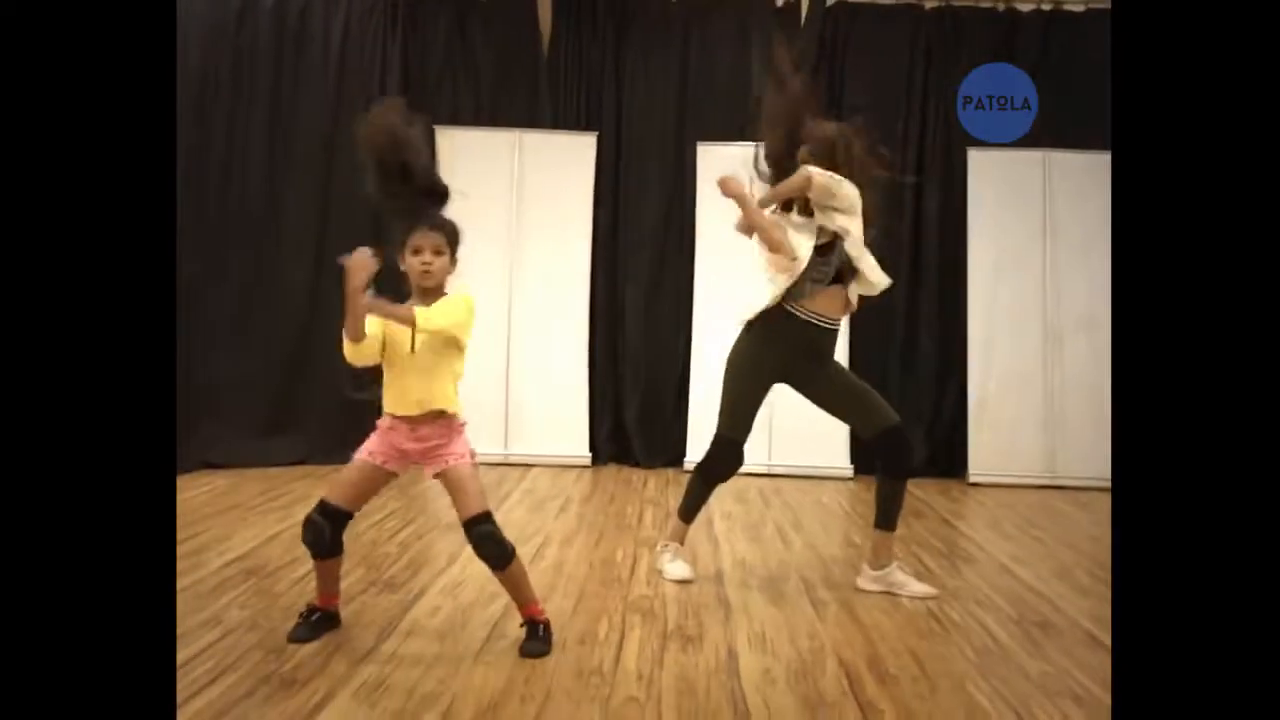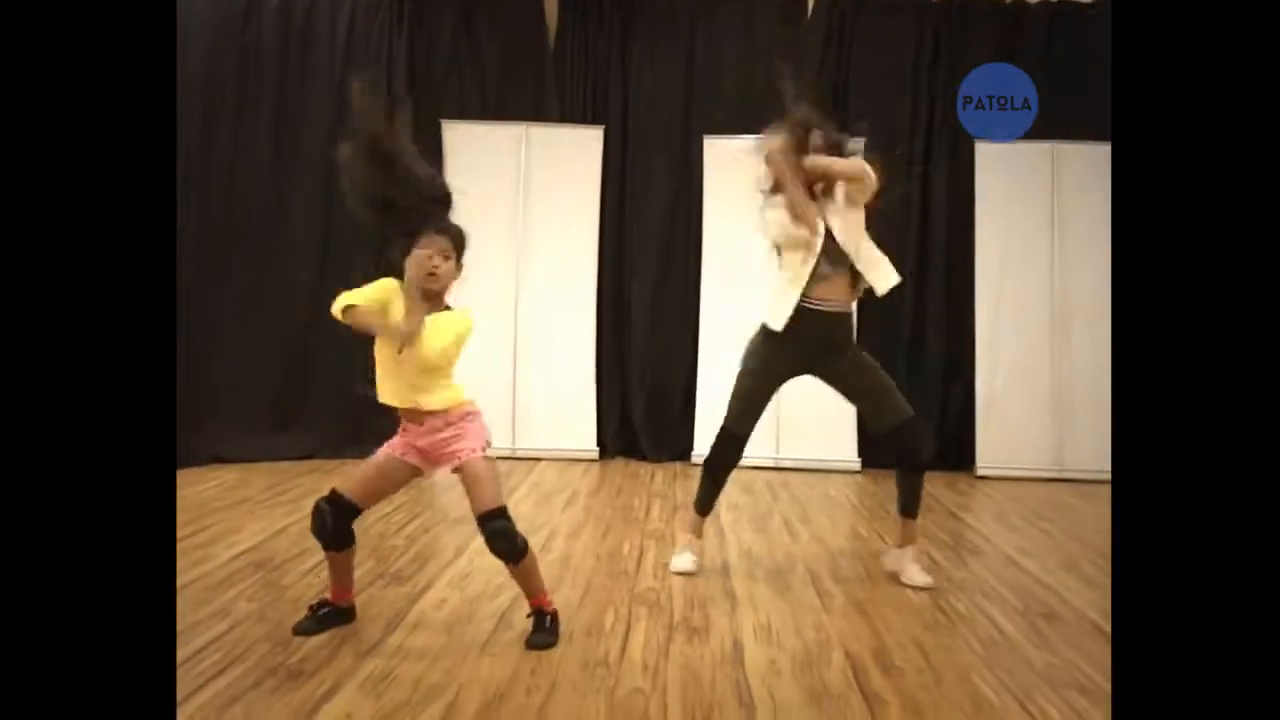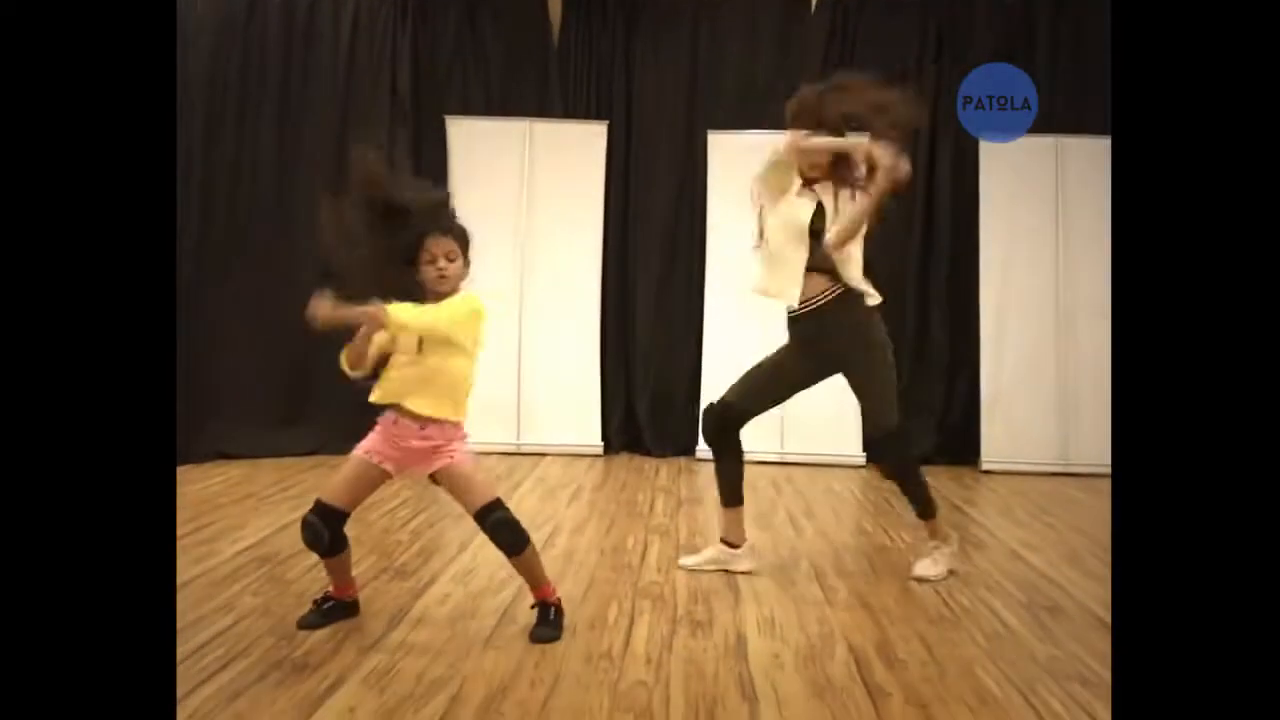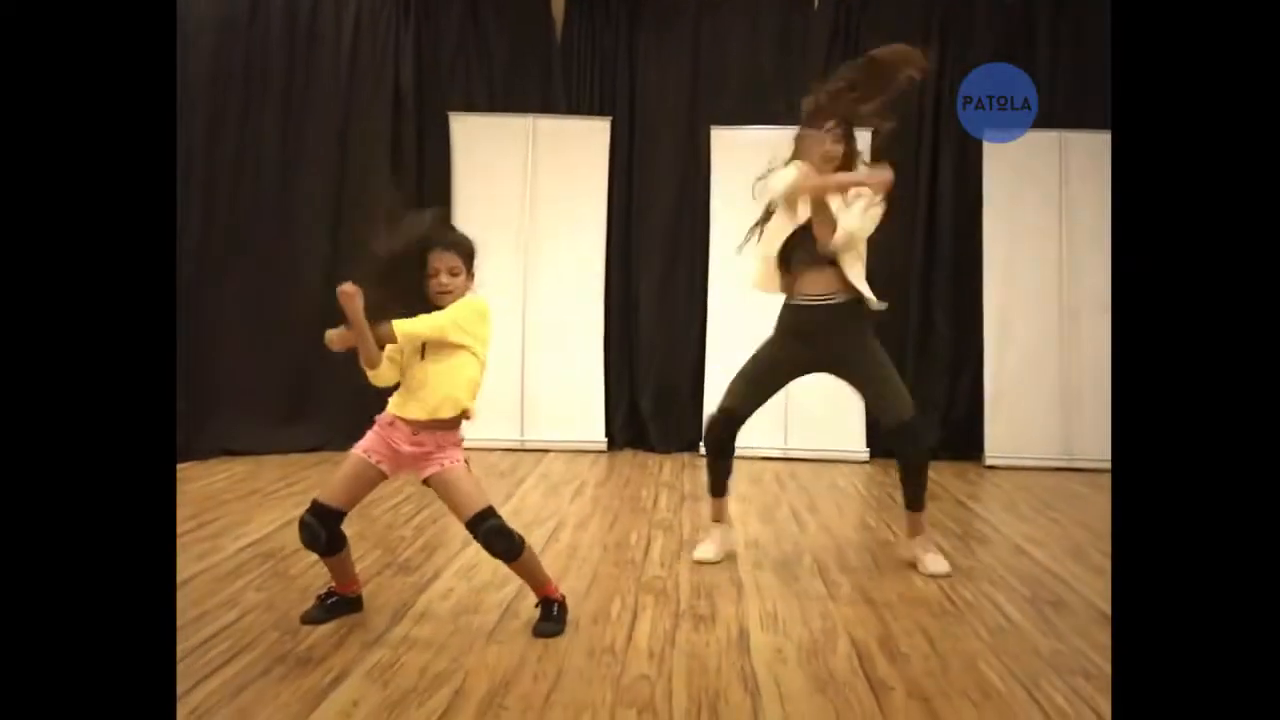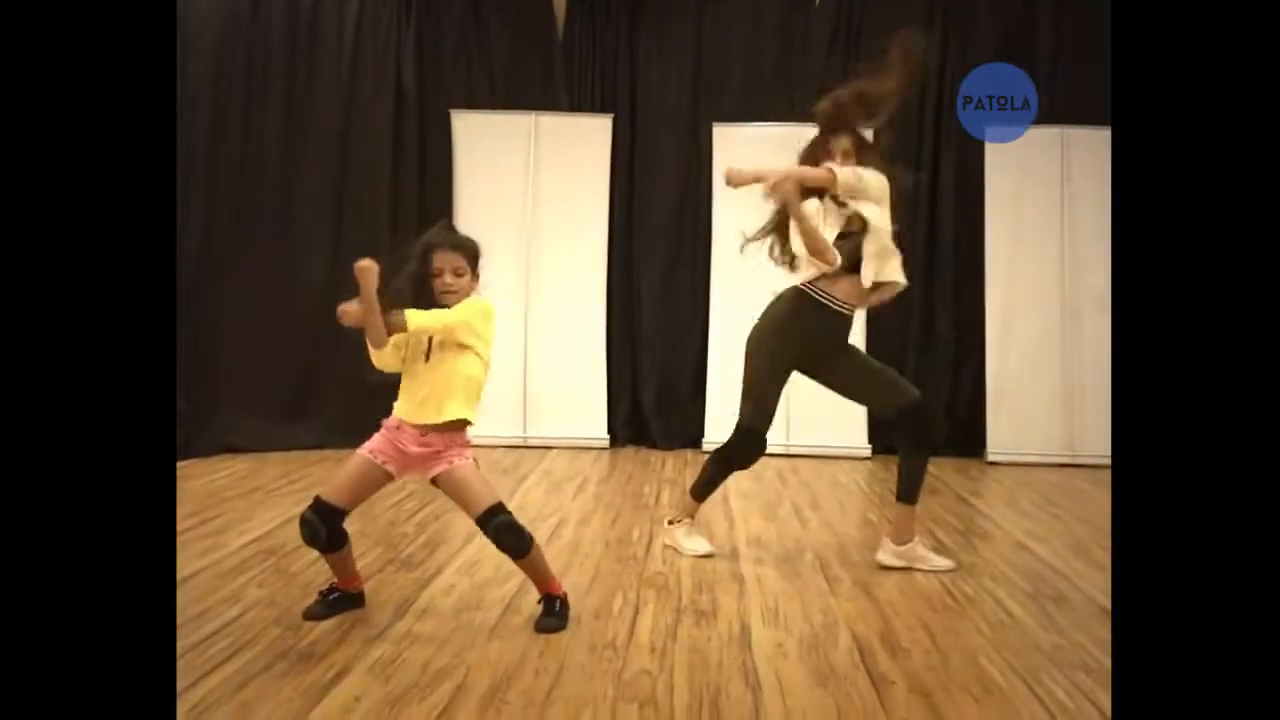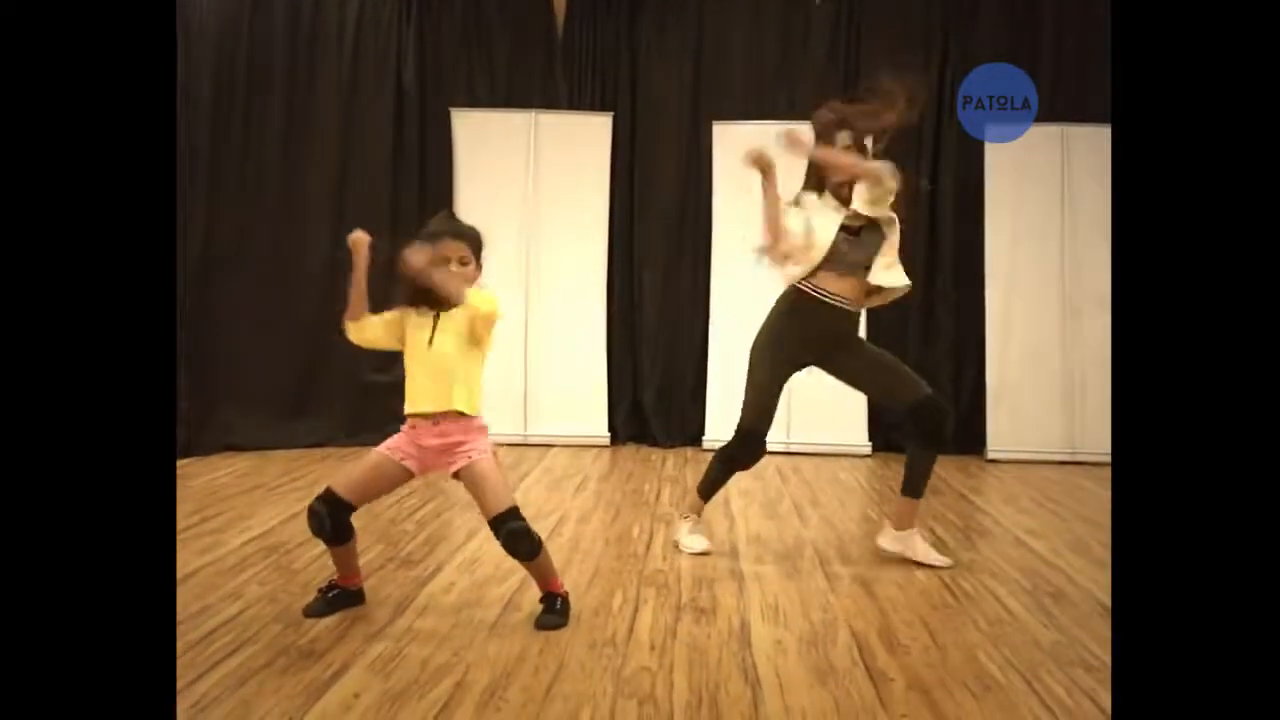
dt=0.1s
person 1, frame 1
left shoulder: (845, 196)
right shoulder: (782, 219)
left elbow: (812, 179)
right elbow: (783, 252)
left wrist: (751, 202)
right wrist: (746, 204)
left hip: (817, 356)
right hip: (768, 342)
left knee: (896, 442)
right knee: (726, 451)
left ankle: (879, 565)
right ankle: (672, 543)
person 1, frame 2
left shoulder: (847, 197)
right shoulder: (777, 207)
left elbow: (864, 177)
right elbow: (804, 219)
left wrist: (816, 165)
right wrist: (784, 165)
left hip: (836, 343)
right hip: (784, 336)
left knee: (912, 437)
right knee: (732, 435)
left ankle: (905, 547)
right ankle: (692, 539)
person 1, frame 3
left shoulder: (849, 193)
right shoulder: (775, 186)
left elbow: (855, 218)
right elbow: (792, 147)
right wrist: (868, 149)
left hip: (853, 329)
right hip: (806, 339)
left knee: (890, 449)
right knee: (720, 418)
left ankle: (936, 538)
right ankle: (731, 543)
person 1, frame 4
left shoulder: (868, 193)
right shoulder: (787, 181)
left elbow: (855, 208)
right elbow: (797, 183)
left hip: (851, 336)
right hip: (796, 334)
left knee: (908, 434)
right knee: (720, 426)
left ankle: (918, 538)
right ankle: (718, 526)
person 1, frame 5
left shoulder: (873, 186)
right shoulder: (809, 207)
right elbow: (826, 259)
left wrist: (761, 176)
right wrist: (792, 205)
left hip: (831, 343)
right hip: (786, 327)
left knee: (918, 417)
right knee: (746, 443)
left ankle: (902, 540)
right ankle: (682, 520)
person 1, frame 6
left shoulder: (879, 190)
right shoulder: (807, 207)
left elbow: (888, 177)
right elbow: (783, 254)
left wrist: (814, 149)
right wrist: (768, 178)
left hip: (841, 340)
right hip: (789, 328)
left knee: (931, 413)
right knee: (748, 445)
left ankle: (901, 528)
right ankle: (692, 516)
person 2, frame 1
left shoulder: (459, 308)
right shoulder: (383, 314)
left elbow: (427, 321)
right elbow: (357, 352)
left wrist: (367, 299)
right wrist: (354, 292)
left hip: (443, 437)
right hip: (393, 434)
left knee: (484, 535)
right knee: (319, 526)
left ankle: (535, 619)
right ankle: (325, 608)
person 2, frame 2
left shoulder: (457, 320)
right shoulder: (390, 292)
left elbow: (425, 353)
right elbow: (345, 308)
left wrist: (403, 325)
right wrist: (395, 309)
left hip: (456, 430)
right hip: (412, 436)
left knee: (496, 528)
right knee: (330, 516)
left ankle: (543, 609)
right ankle: (339, 601)
person 2, frame 3
left shoulder: (470, 307)
right shoulder: (397, 315)
left elbow: (412, 320)
right elbow: (355, 367)
left wrist: (340, 315)
right wrist: (368, 328)
left hip: (443, 438)
right hip: (391, 432)
left knee: (497, 522)
right knee: (318, 523)
left ankle: (548, 601)
right ankle: (343, 596)
person 2, frame 4
left shoulder: (476, 311)
right shoulder: (410, 333)
left elbow: (414, 328)
right elbow: (381, 374)
left wrist: (356, 331)
right wrist: (358, 322)
left hip: (440, 445)
right hip: (390, 434)
left knee: (491, 530)
right knee: (316, 524)
left ankle: (551, 599)
right ankle: (347, 592)
person 2, frame 5
left shoulder: (479, 312)
right shoulder: (414, 329)
left elbow: (420, 321)
right elbow: (386, 359)
left wrist: (372, 314)
right wrist: (368, 293)
left hip: (447, 446)
right hip: (397, 436)
left knee: (501, 525)
right knee: (316, 521)
left ankle: (553, 595)
right ankle: (348, 588)
person 2, frame 6
left shoulder: (480, 311)
right shoulder: (411, 316)
left elbow: (479, 308)
right elbow: (359, 332)
left wrist: (429, 277)
right wrist: (360, 265)
left hip: (464, 436)
right hip: (415, 435)
left knee: (510, 528)
right knee: (327, 512)
left ankle: (555, 595)
right ankle: (347, 585)
